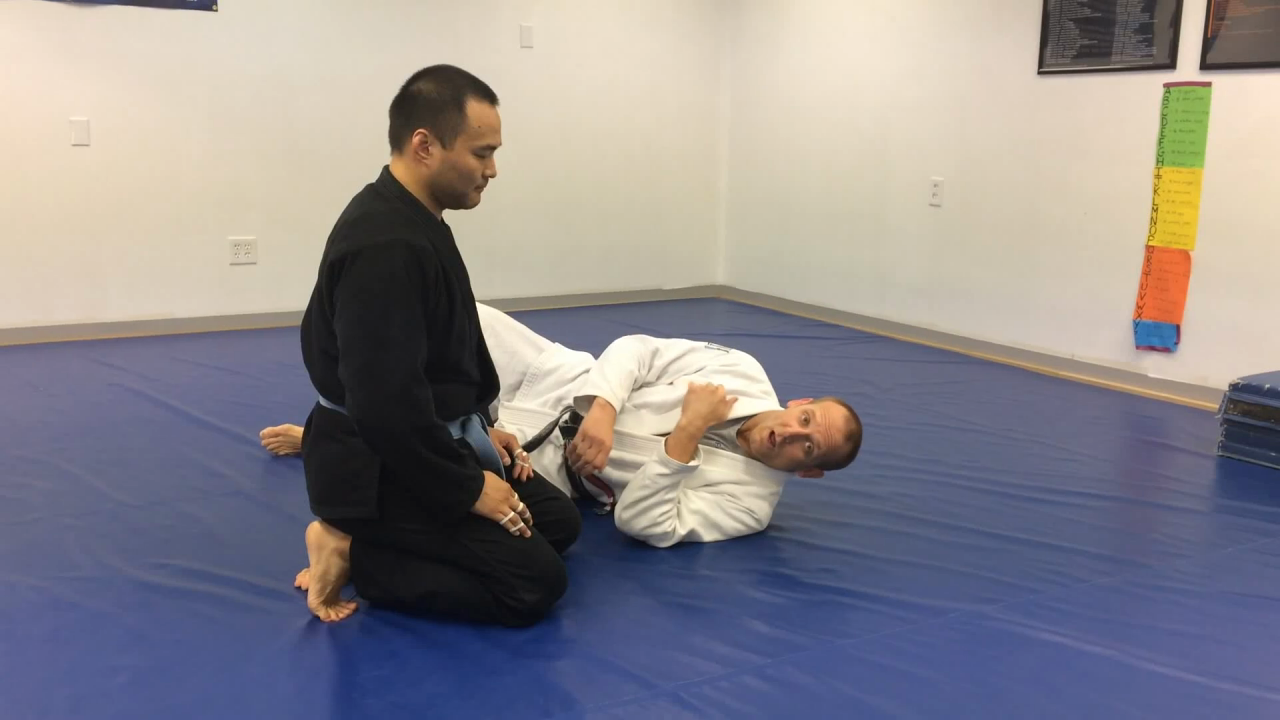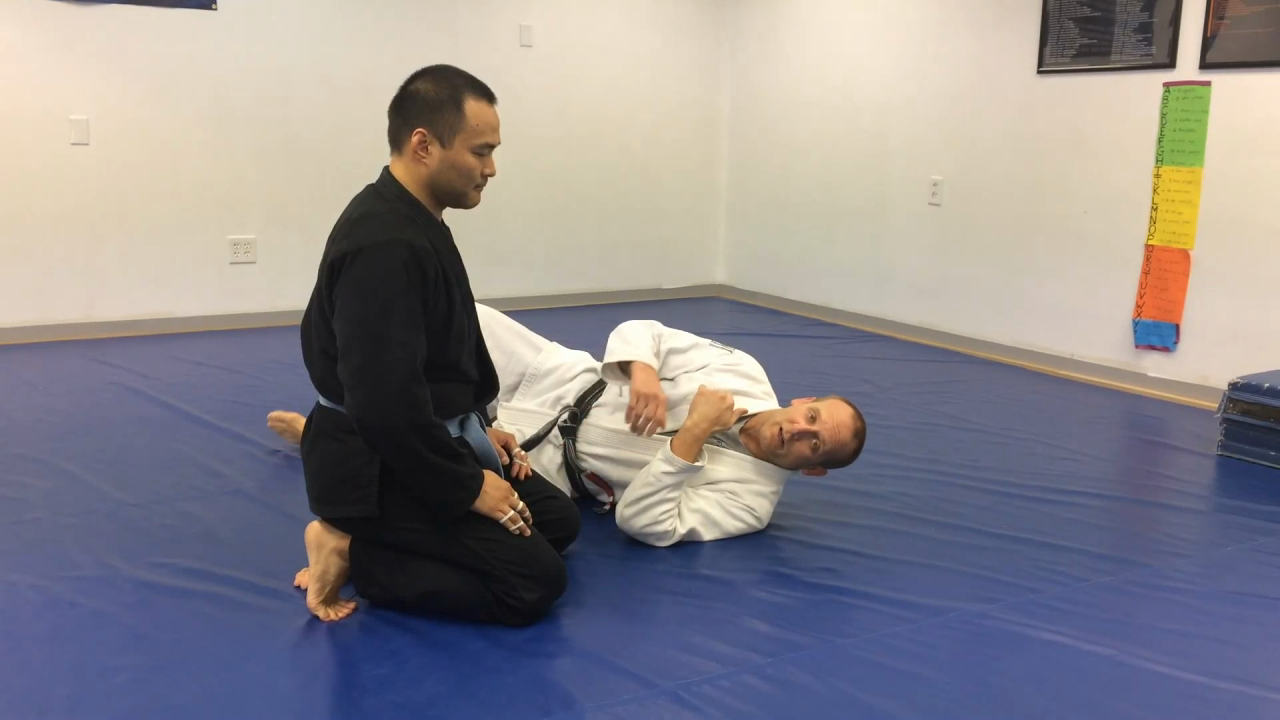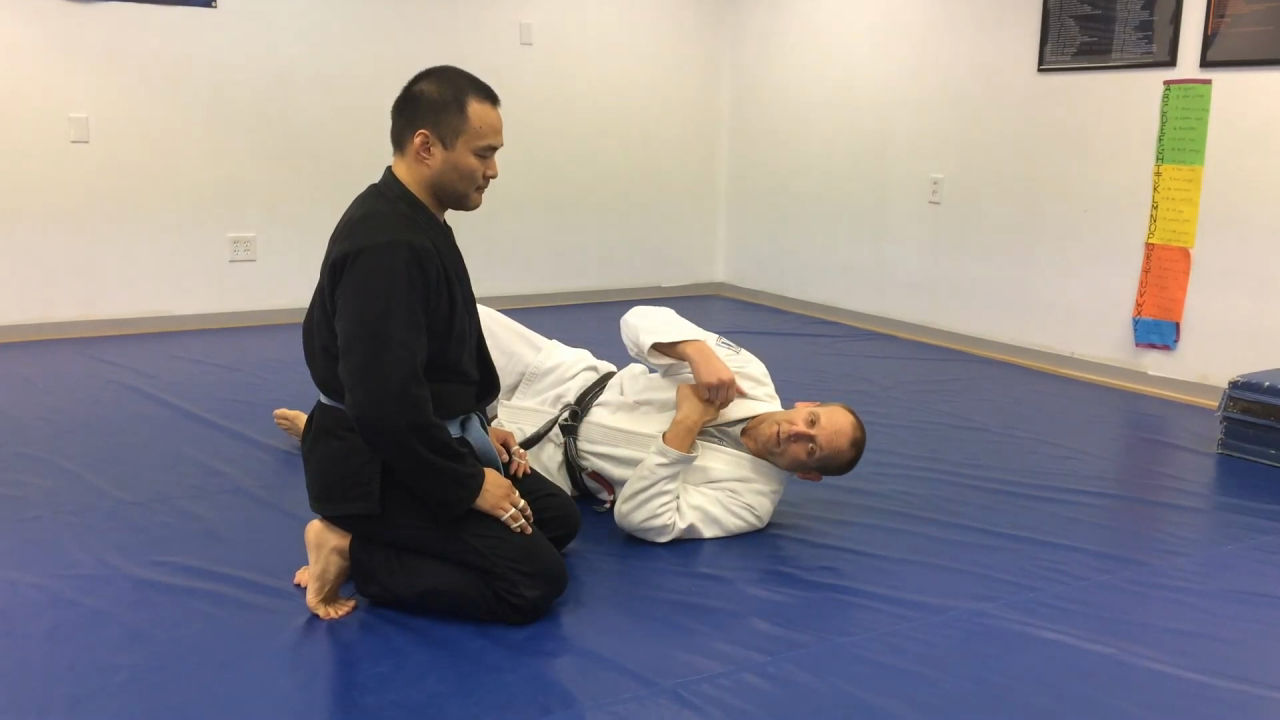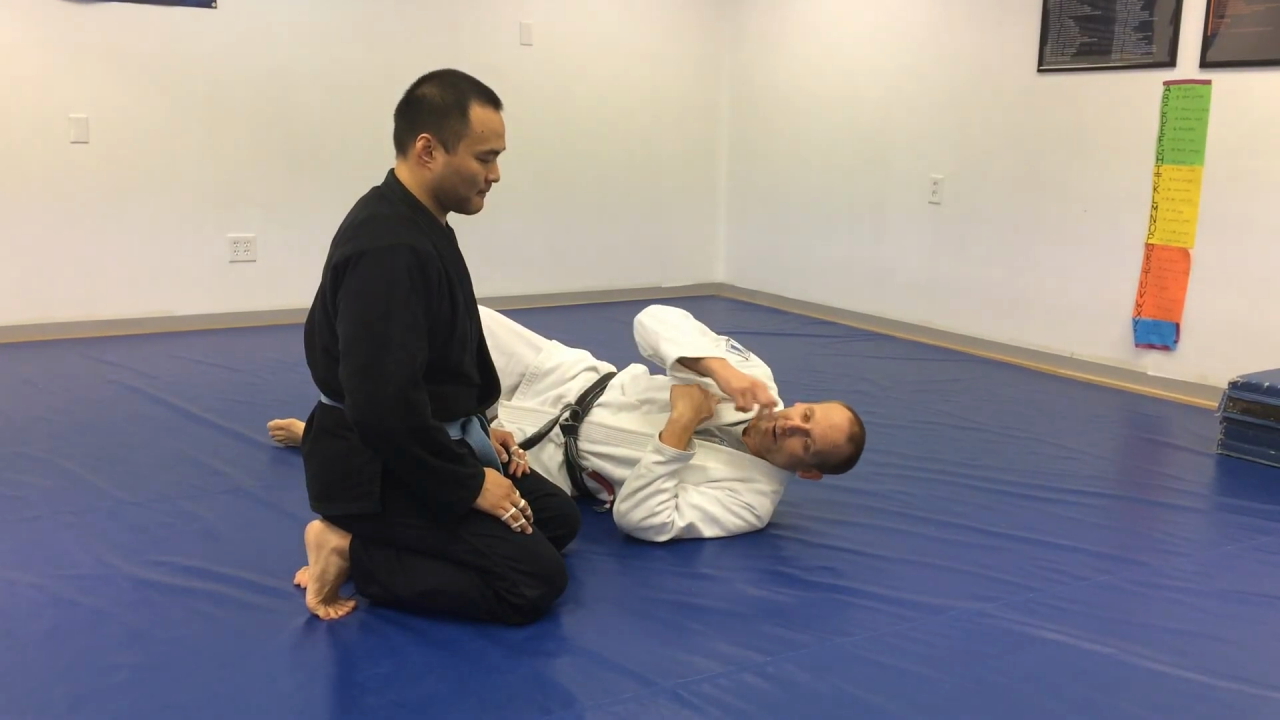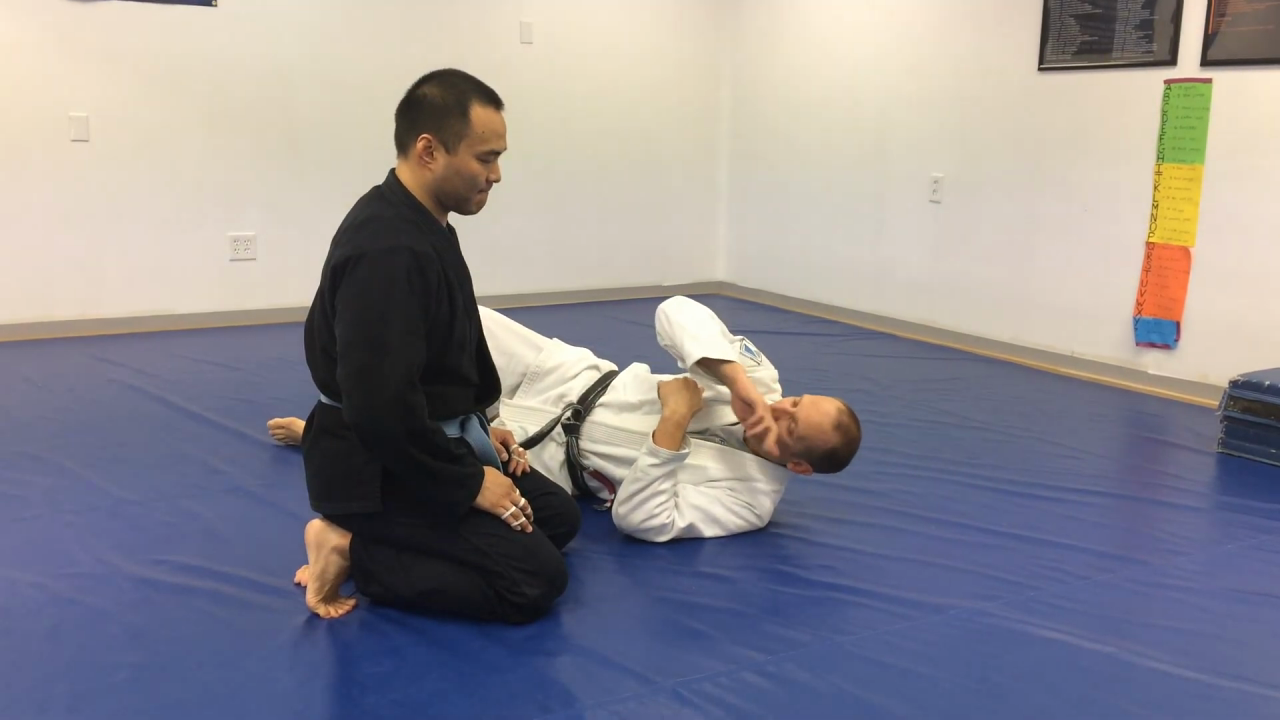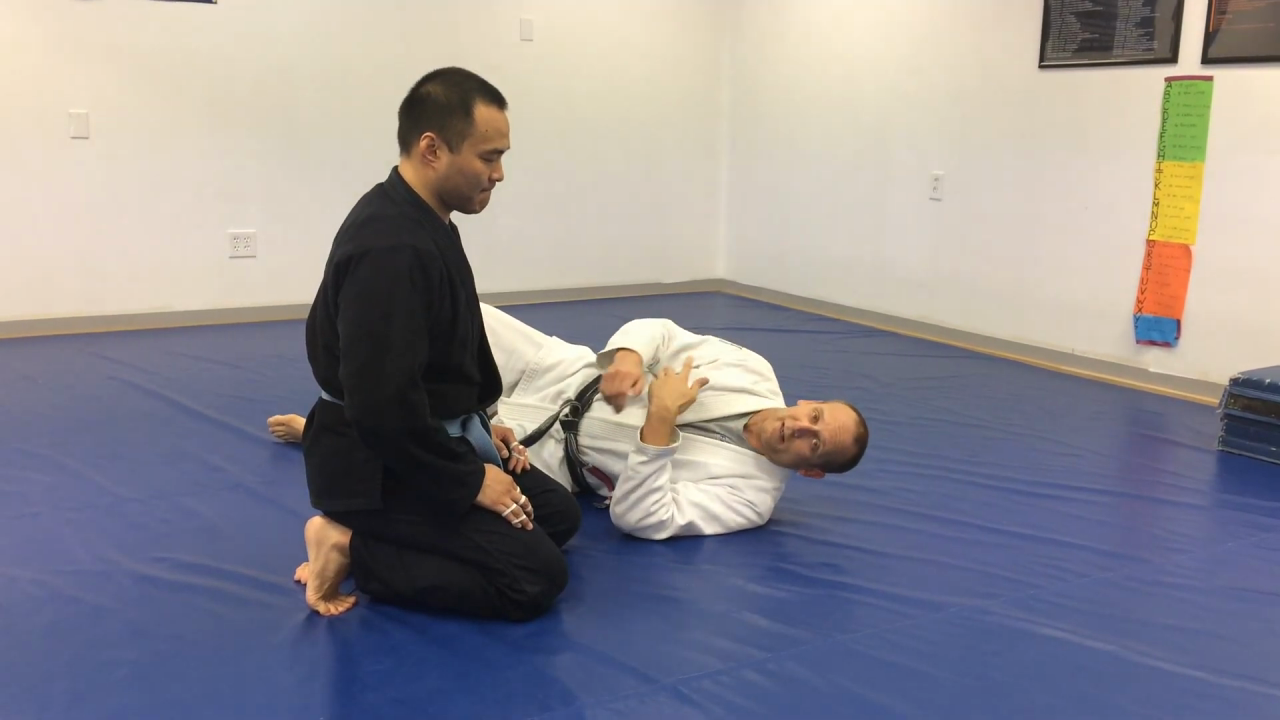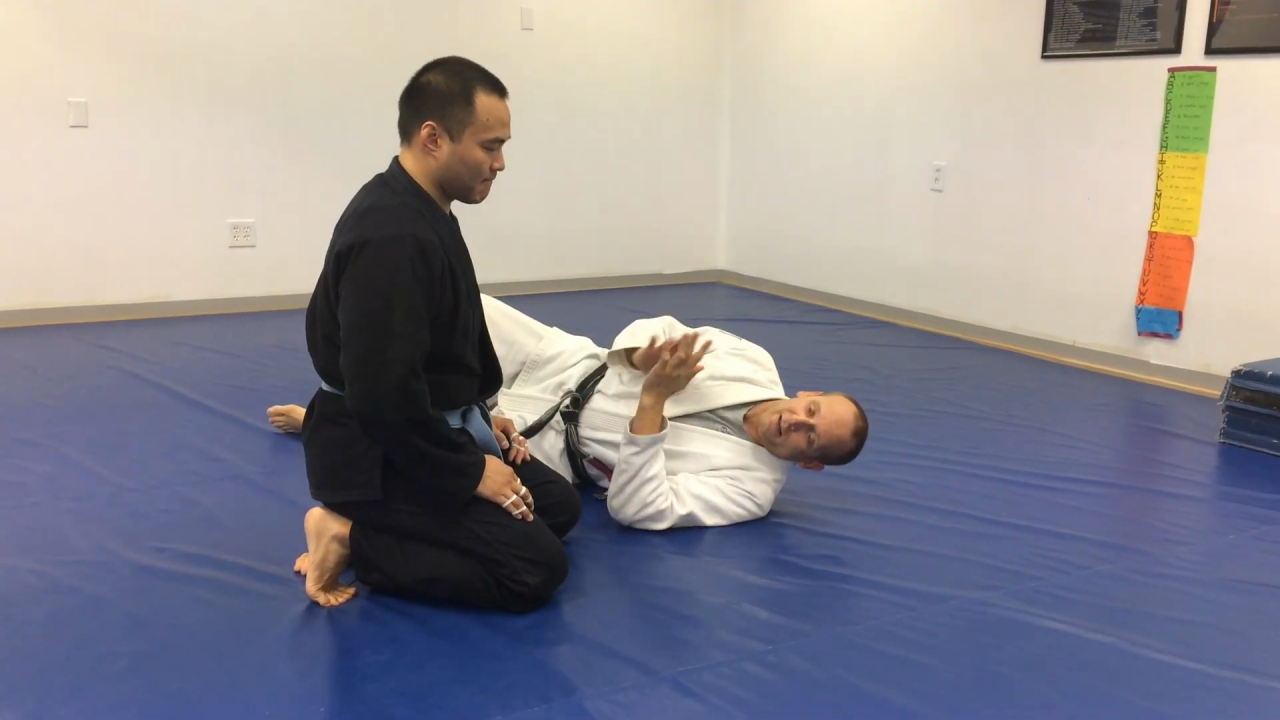
dt=0.7s
person 1, frame 1
left shoulder: (750, 502)
right shoulder: (745, 372)
left elbow: (642, 521)
right elbow: (636, 351)
left wrist: (688, 434)
right wrist: (603, 409)
left hip: (552, 459)
right hip: (574, 387)
person 1, frame 2
left shoulder: (751, 499)
right shoulder: (745, 373)
left elbow: (644, 522)
right elbow: (639, 332)
left wrist: (694, 436)
right wrist: (642, 373)
left hip: (550, 461)
right hip: (573, 382)
person 1, frame 3
left shoulder: (750, 498)
right shoulder: (750, 378)
left elbow: (641, 517)
right elbow: (640, 321)
left wrist: (686, 429)
right wrist: (700, 351)
left hip: (552, 458)
right hip: (575, 380)
person 1, frame 4
left shoulder: (751, 498)
right shoulder: (753, 374)
left elbow: (640, 517)
right elbow: (653, 322)
left wrist: (682, 425)
right wrist: (720, 371)
left hip: (554, 457)
right hip: (577, 379)
person 1, frame 5
left shoulder: (751, 500)
right shoulder: (760, 378)
left elbow: (639, 519)
right elbow: (676, 313)
left wrist: (674, 423)
right wrist: (741, 384)
left hip: (554, 458)
right hip: (578, 378)
person 1, frame 6
left shoulder: (752, 494)
right shoulder: (752, 371)
left elbow: (638, 516)
right elbow: (656, 332)
left wrist: (661, 419)
right wrist: (627, 356)
left hip: (553, 452)
right hip: (569, 375)
person 1, frame 7
left shoulder: (751, 487)
right shoulder: (754, 362)
left elbow: (634, 508)
right elbow: (656, 328)
left wrist: (652, 402)
right wrist: (647, 355)
left hip: (553, 444)
right hip: (578, 366)
person 2, frame 1
left shoulder: (412, 221)
right shoulder: (384, 247)
right elbow: (386, 403)
left wrist: (479, 432)
right wrist: (466, 488)
left hip: (424, 443)
right hip: (378, 466)
left knee: (558, 523)
right knee: (533, 583)
left ankle: (376, 542)
right ankle: (352, 552)
person 2, frame 2
left shoulder: (413, 221)
right shoulder: (383, 245)
right elbow: (385, 404)
left wrist: (477, 432)
right wrist: (467, 486)
left hip: (423, 442)
right hip: (378, 464)
left knee: (556, 521)
right knee: (533, 582)
left ankle: (367, 539)
right ankle: (350, 553)
person 2, frame 3
left shoulder: (415, 222)
right shoulder: (385, 246)
right elbow: (384, 403)
left wrist: (475, 430)
right wrist: (468, 485)
left hip: (422, 443)
right hip: (376, 465)
left knee: (557, 519)
right knee: (534, 580)
left ankle: (375, 540)
right ankle: (352, 550)
person 2, frame 4
left shoulder: (419, 223)
right shoulder: (387, 248)
right elbow: (384, 406)
left wrist: (476, 432)
right wrist: (469, 484)
left hip: (427, 442)
right hip: (378, 464)
left knee: (557, 518)
right knee: (534, 580)
left ankle: (372, 539)
right ankle: (352, 552)
person 2, frame 5
left shoulder: (421, 224)
right shoulder: (385, 251)
right elbow: (380, 407)
left wrist: (474, 428)
right wrist: (467, 483)
left hip: (428, 441)
right hip: (377, 465)
left knee: (557, 518)
right knee: (534, 579)
left ankle: (378, 539)
right ankle: (354, 550)
person 2, frame 6
left shoulder: (423, 221)
right shoulder: (389, 248)
right elbow: (382, 405)
left wrist: (476, 427)
right wrist: (468, 480)
left hip: (429, 438)
right hip: (377, 461)
left knee: (557, 515)
right knee: (534, 578)
left ankle: (376, 537)
right ankle: (352, 549)
person 2, frame 7
left shoulder: (422, 211)
right shoulder: (390, 238)
right elbow: (383, 395)
left wrist: (477, 420)
right wrist: (468, 471)
left hip: (429, 429)
right hip: (377, 452)
left knee: (558, 507)
right knee: (535, 568)
left ankle: (375, 527)
right ankle: (353, 540)
